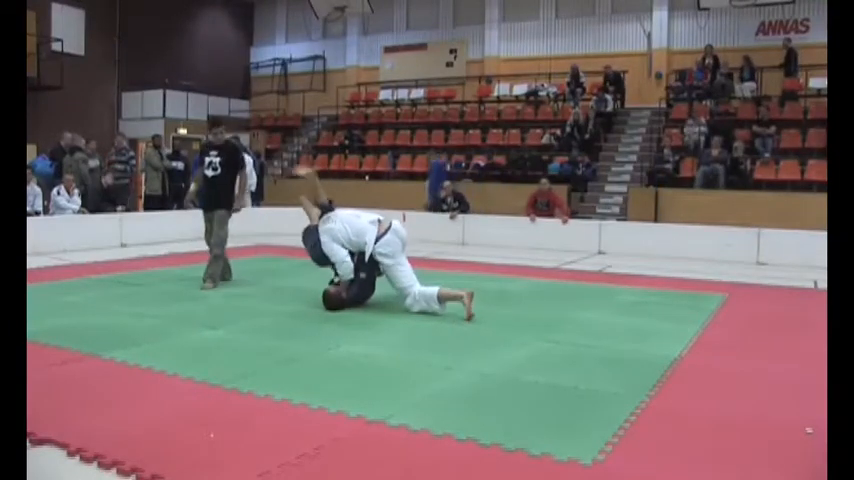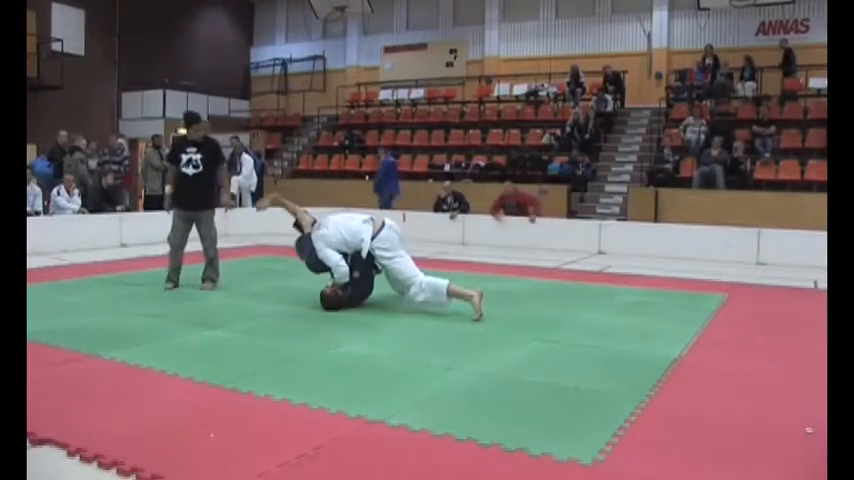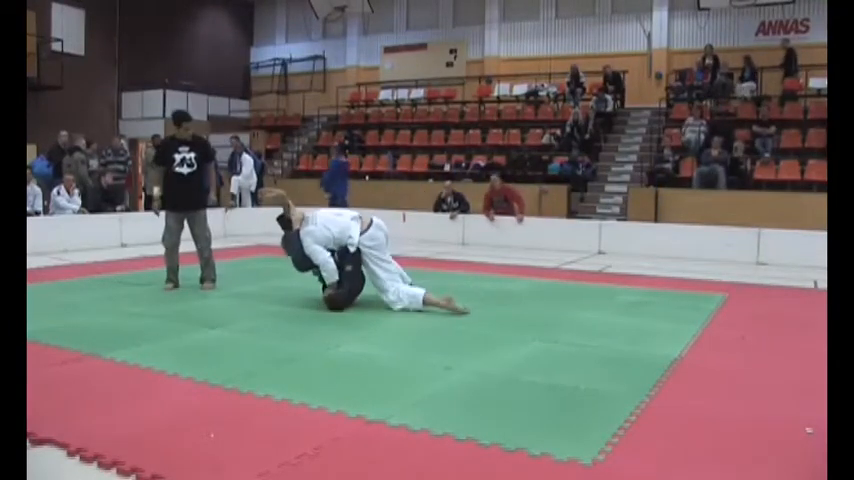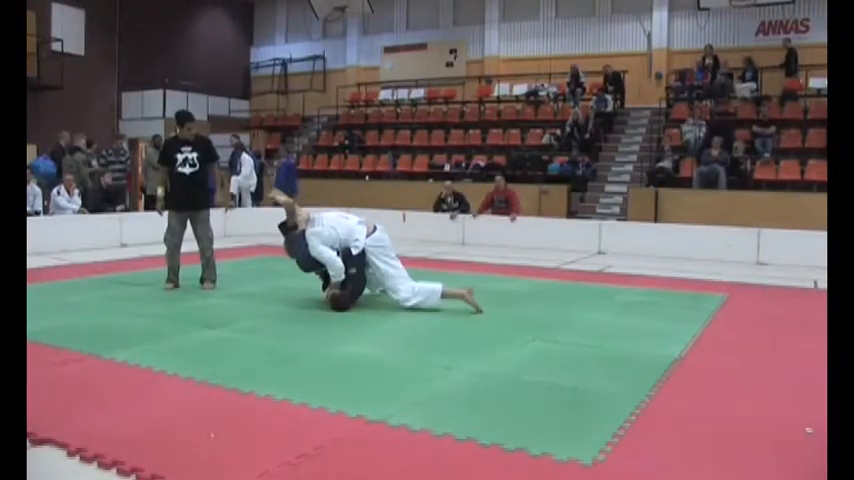
dt=0.7s
person 1, frame 1
left shoulder: (325, 238)
right shoulder: (332, 216)
left elbow: (346, 265)
left wrist: (341, 288)
left hip: (384, 246)
right hip: (394, 229)
left knee: (414, 297)
left ankle: (460, 296)
person 1, frame 2
left shoulder: (319, 244)
right shoulder: (319, 224)
left elbow: (341, 269)
right elbow: (299, 211)
left wrist: (335, 288)
left hip: (379, 243)
right hip: (385, 226)
left knee: (416, 283)
left ankle: (469, 295)
person 1, frame 3
left shoulder: (307, 240)
right shoulder: (309, 217)
left elbow: (327, 265)
right elbow: (291, 211)
left wrist: (331, 288)
right wrist: (283, 198)
left hip: (366, 242)
right hip: (374, 225)
left knee: (394, 296)
left ankle: (442, 303)
right ankle: (408, 285)
person 1, frame 4
left shoulder: (312, 242)
right shoulder: (313, 219)
left elbow: (335, 265)
left wrist: (333, 288)
right wrist: (288, 204)
left hip: (371, 246)
right hip: (375, 233)
left knee: (406, 294)
left ankle: (461, 294)
person 2, frame 1
left shoulder: (233, 149)
right shoulder: (205, 148)
left elbow: (242, 174)
left wrist: (239, 199)
right wrist: (192, 191)
left hip: (224, 202)
right hip: (208, 200)
left knee: (217, 241)
right knee: (212, 240)
left ankle: (211, 277)
right ankle: (225, 272)
person 2, frame 2
left shoulder: (211, 144)
right shoulder: (178, 144)
left elbow: (221, 169)
right elbow: (172, 170)
left wrist: (225, 194)
right wrist: (168, 194)
left hip: (205, 203)
right hip: (181, 202)
left knee: (209, 242)
right knee: (175, 242)
left ankle: (210, 278)
right ankle: (172, 278)
person 2, frame 3
left shoulder: (201, 143)
right shoulder: (166, 145)
left elbow: (209, 167)
right elbow: (159, 171)
left wrist: (211, 191)
right wrist: (156, 196)
left hip: (197, 202)
right hip: (173, 203)
left knee: (203, 242)
right knee: (170, 243)
left ankle: (208, 278)
right ankle: (172, 279)
person 2, frame 4
left shoulder: (204, 143)
right shoulder: (169, 145)
left elbow: (213, 168)
right elbow: (164, 171)
right wrist: (160, 196)
left hip: (200, 202)
right hip: (176, 203)
left knee: (205, 242)
right knee: (172, 243)
left ankle: (209, 278)
right ankle: (172, 279)
